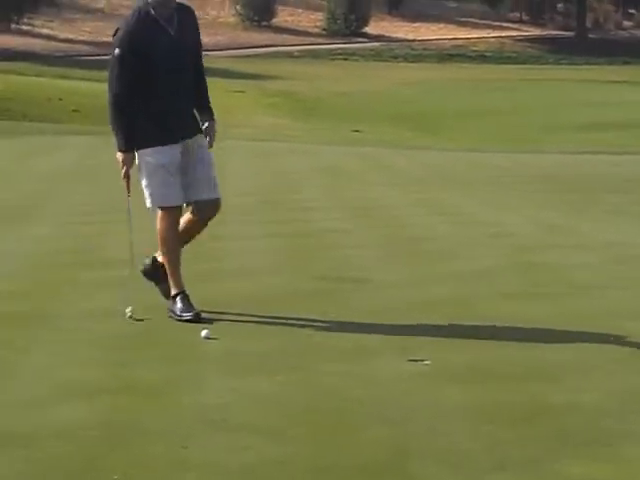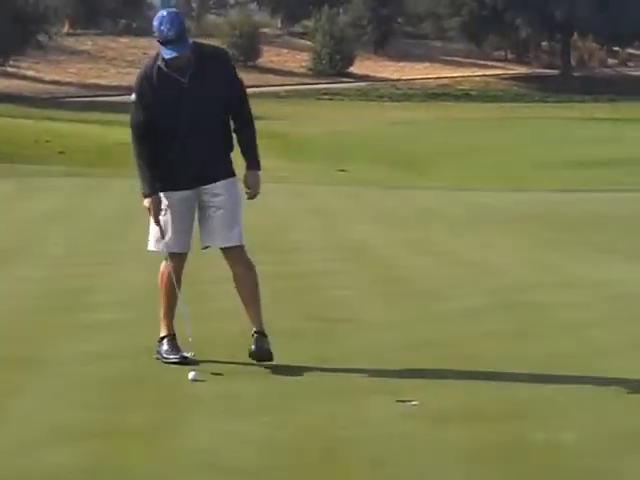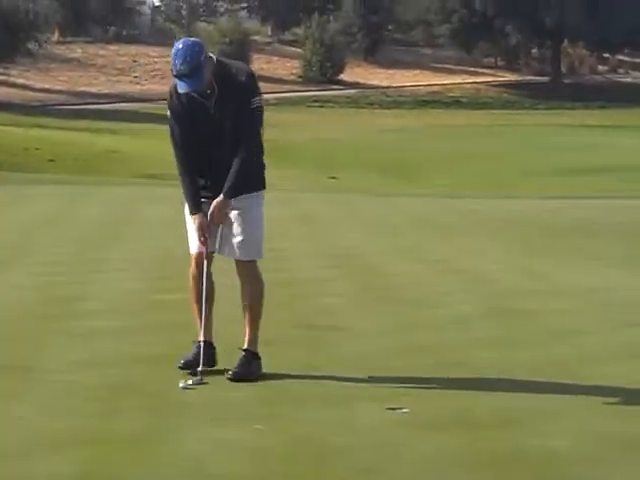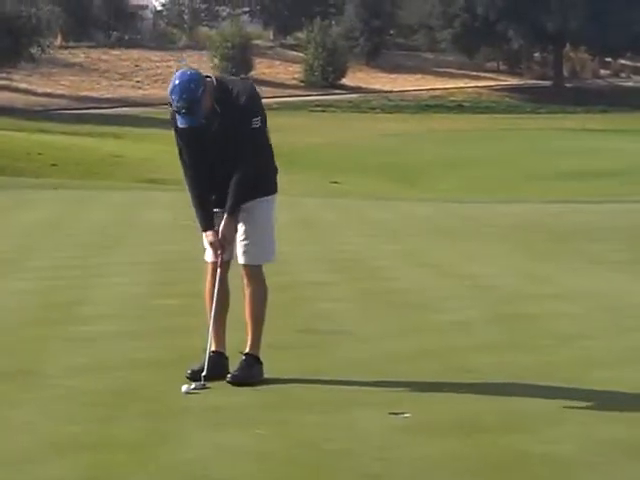
dt=0.4s
person 1, frame 1
right shoulder: (132, 31)
right elbow: (119, 93)
left wrist: (206, 116)
right wrist: (124, 146)
left hip: (188, 130)
right hip: (152, 137)
left knee: (208, 206)
right knee: (169, 209)
left ankle: (159, 262)
right ankle: (176, 293)
person 1, frame 2
left shoulder: (218, 61)
right shoulder: (149, 79)
left elbow: (242, 113)
right elbow: (141, 137)
left wrist: (252, 165)
right wrist: (149, 190)
left hip: (219, 176)
right hip: (173, 182)
left knee: (235, 251)
right knee: (175, 257)
left ankle: (259, 333)
right ankle: (166, 337)
person 1, frame 3
left shoulder: (243, 81)
right shoulder: (178, 95)
left elbow: (248, 144)
right elbow: (183, 154)
left wrist: (225, 195)
right wrist: (194, 207)
left hip: (241, 187)
right hip: (202, 188)
left knee: (246, 264)
right knee: (200, 259)
left ankle: (251, 352)
right ankle: (206, 343)
person 1, frame 4
left shoulder: (244, 98)
right shoulder: (180, 114)
left elbow: (248, 163)
right elbow: (193, 171)
left wrist: (231, 215)
right wrist: (207, 223)
left hip: (253, 191)
right hip: (214, 195)
left knee: (251, 269)
right knee: (215, 268)
left ankle: (252, 357)
right ankle: (217, 354)
